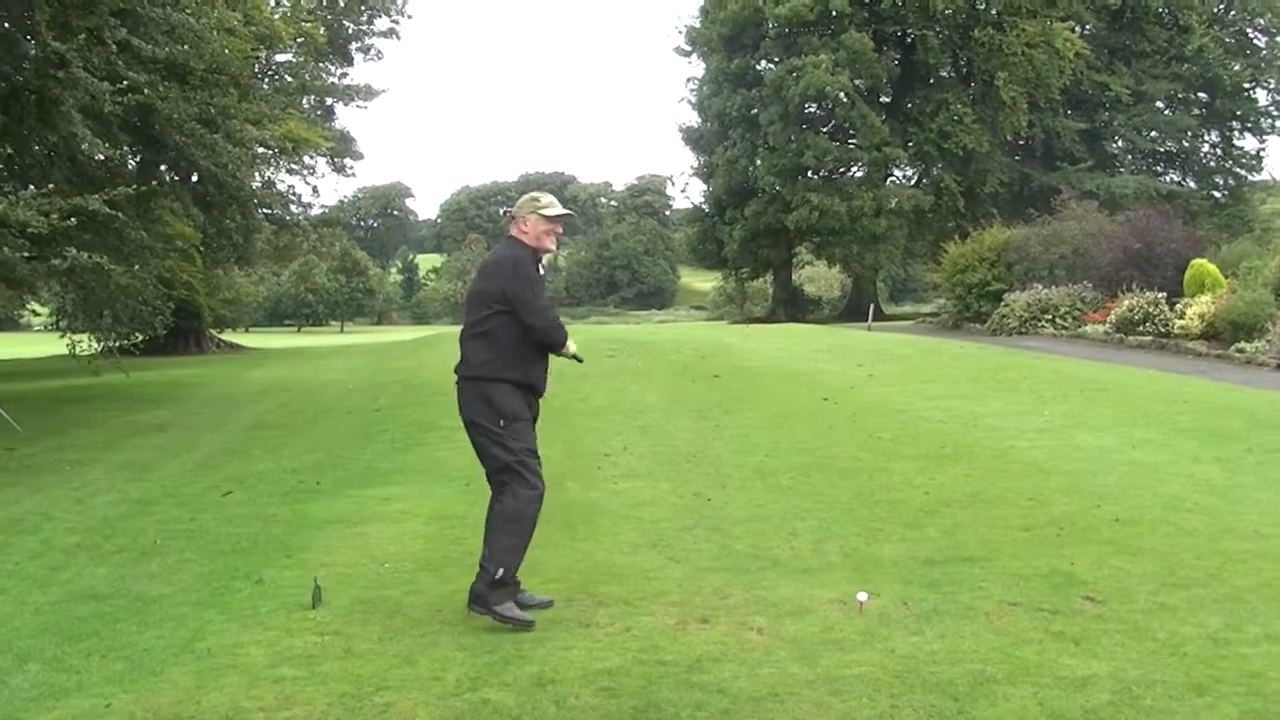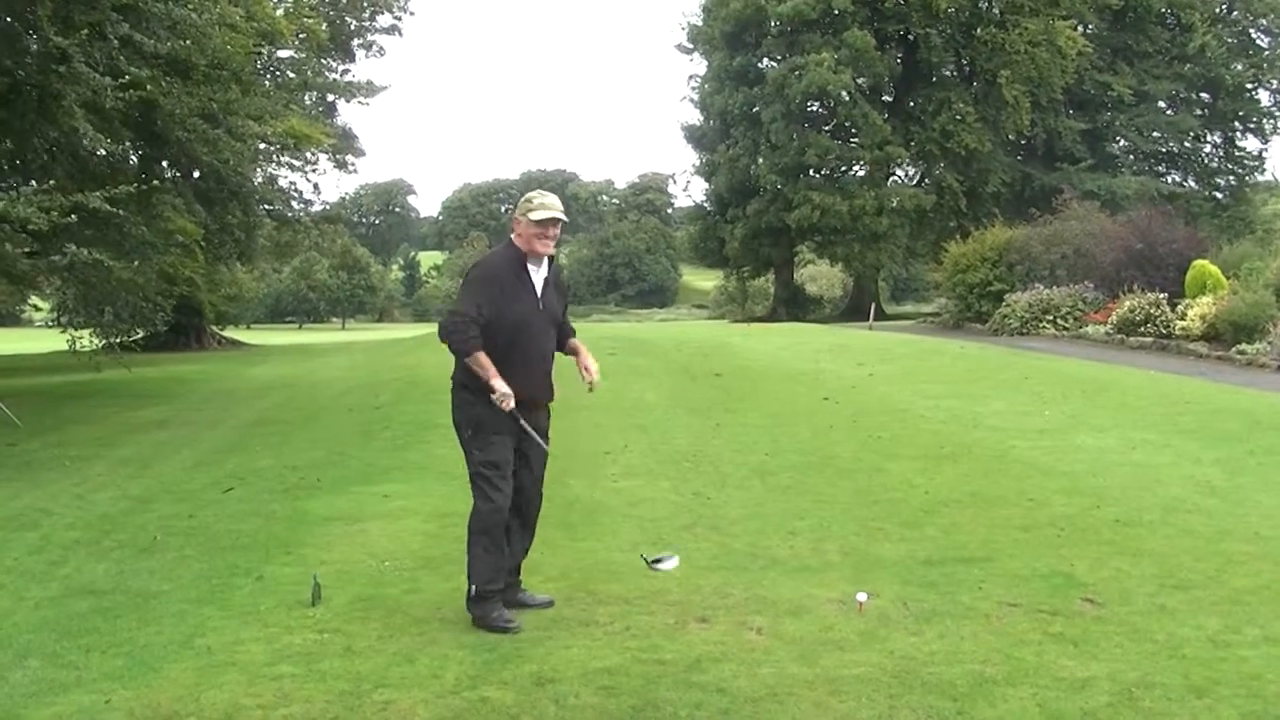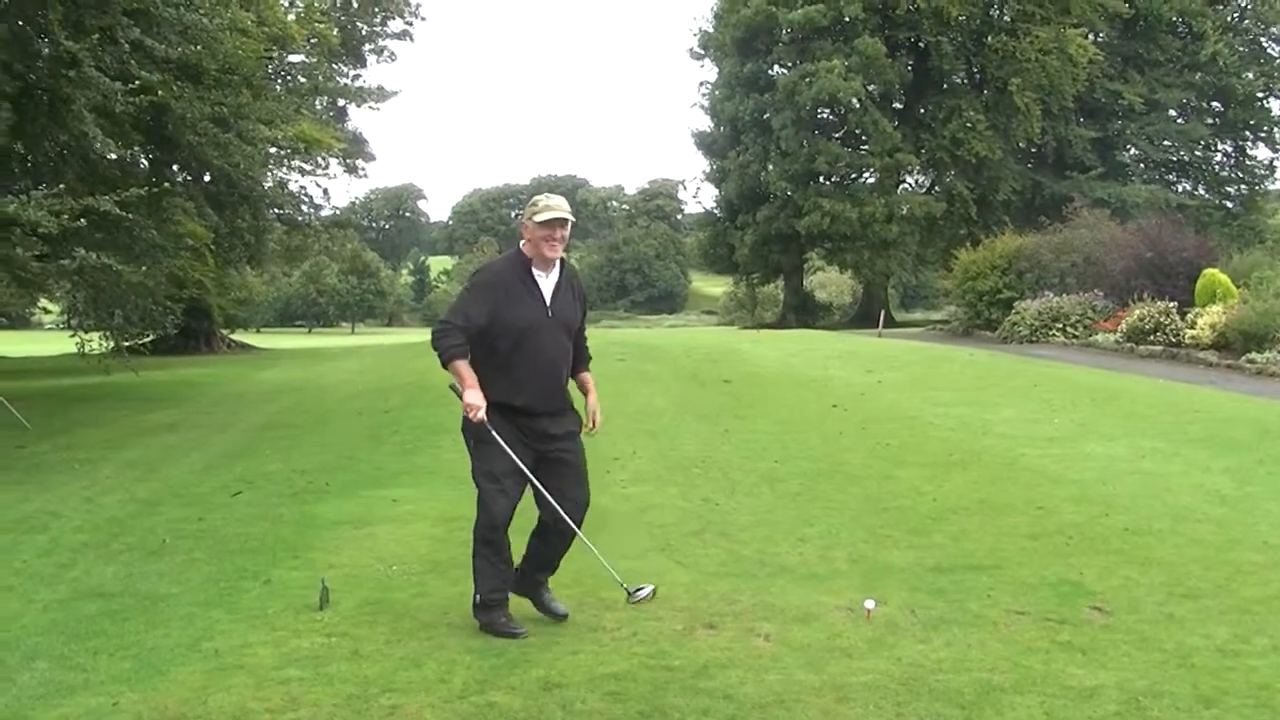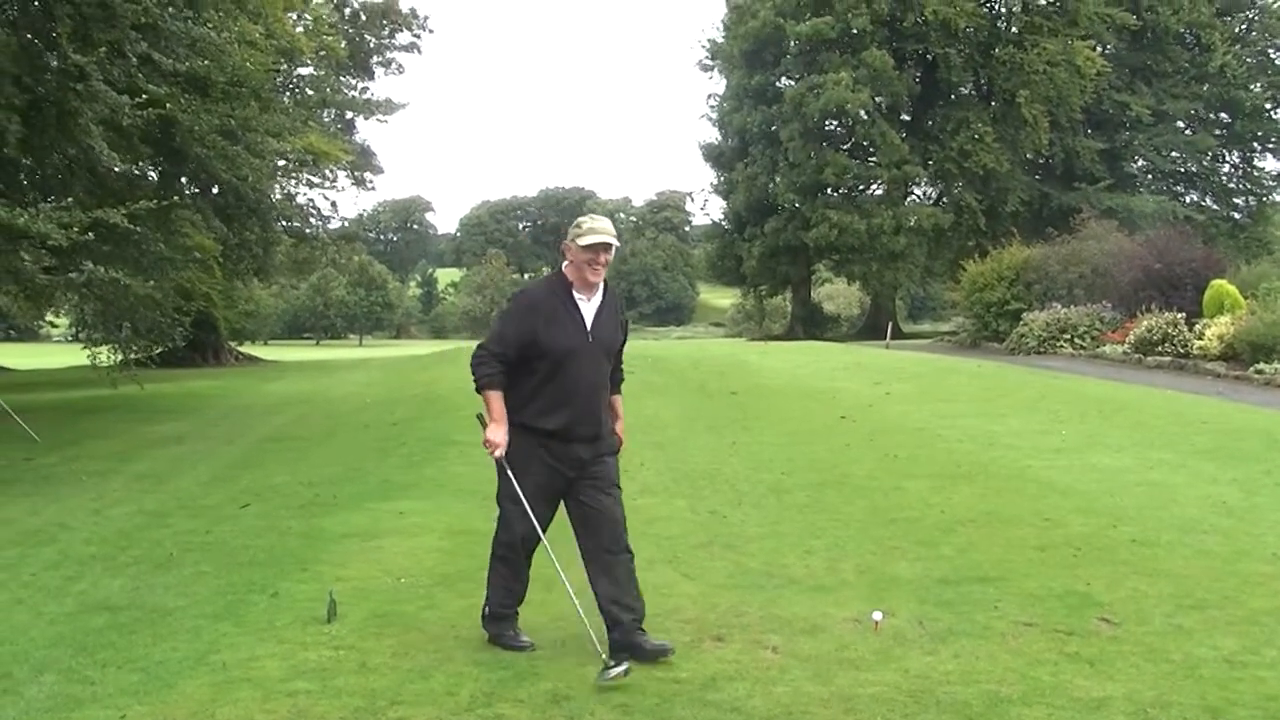
dt=0.3s
person 1, frame 1
left shoulder: (525, 263)
right shoulder: (512, 263)
right elbow: (544, 326)
left wrist: (555, 346)
right wrist: (566, 346)
left hip: (513, 394)
right hip: (492, 394)
left knee: (518, 489)
right knee: (522, 487)
left ankle: (505, 585)
right ankle: (490, 589)
person 1, frame 2
left shoulder: (551, 272)
right shoulder: (492, 269)
right elbow: (456, 327)
left wrist: (580, 351)
right wrist: (493, 380)
left hip: (529, 406)
right hip: (485, 404)
left knee: (526, 499)
right knee: (495, 499)
left ankle: (506, 584)
right ankle: (484, 597)
person 1, frame 3
left shoulder: (571, 281)
right shoulder: (494, 278)
right elbow: (448, 333)
left wrist: (589, 393)
right wrist: (471, 388)
left hip: (558, 419)
right hip: (500, 419)
left knee: (572, 502)
right knee: (497, 512)
left ankle: (531, 578)
right ankle: (491, 606)
person 1, frame 4
left shoulder: (612, 302)
right shoulder: (533, 301)
right elbow: (488, 360)
left wrist: (617, 418)
right wrist: (498, 422)
left hip: (594, 444)
right hip: (535, 442)
left knee: (609, 534)
right knee: (518, 532)
left ankle: (625, 632)
right ankle: (499, 618)
